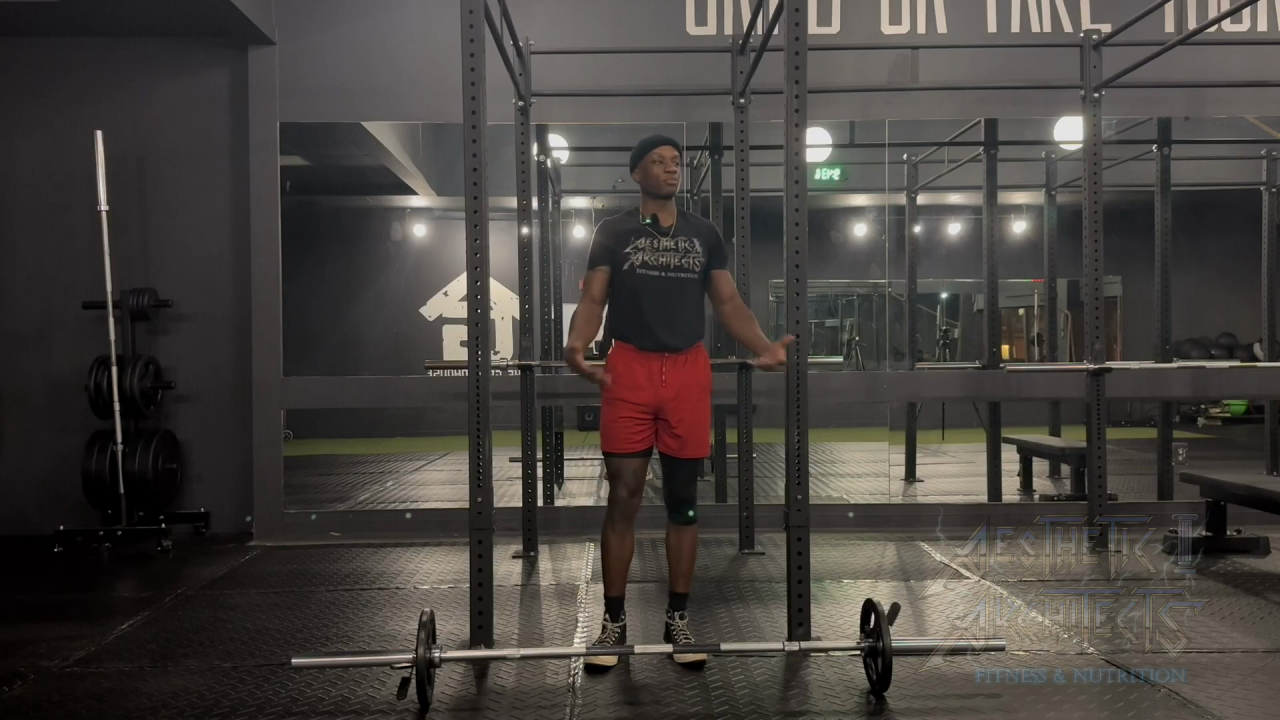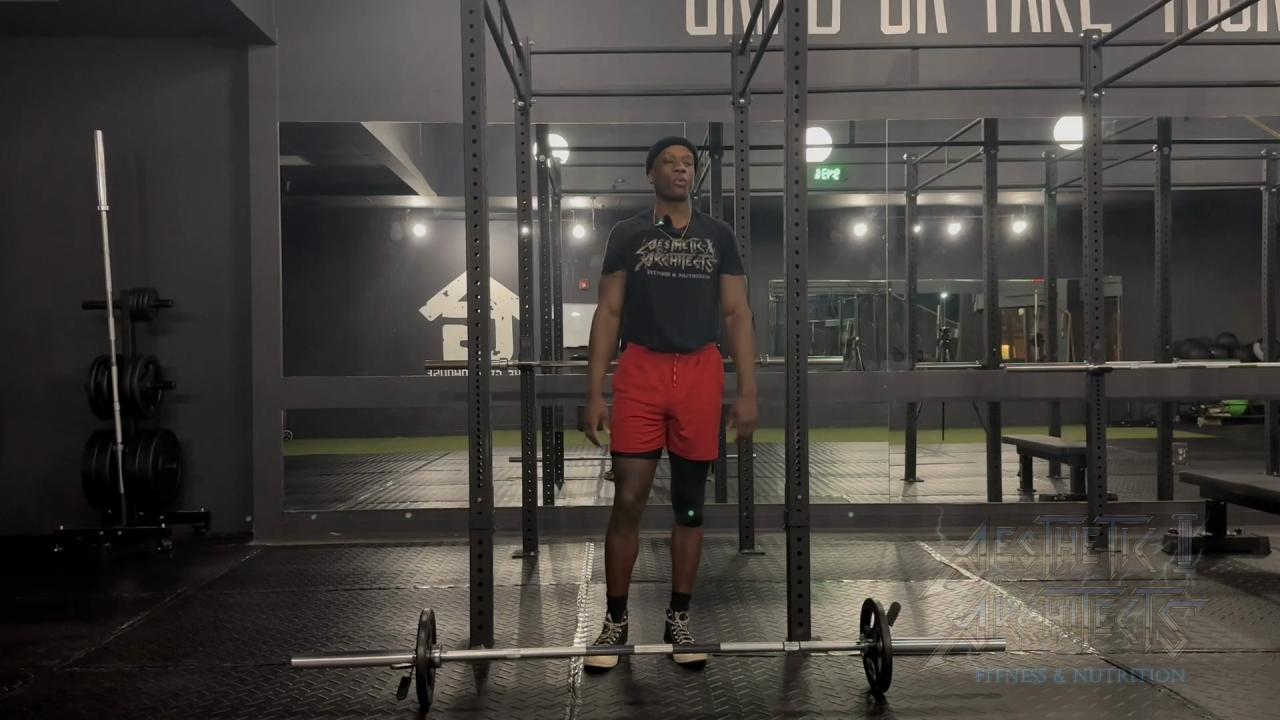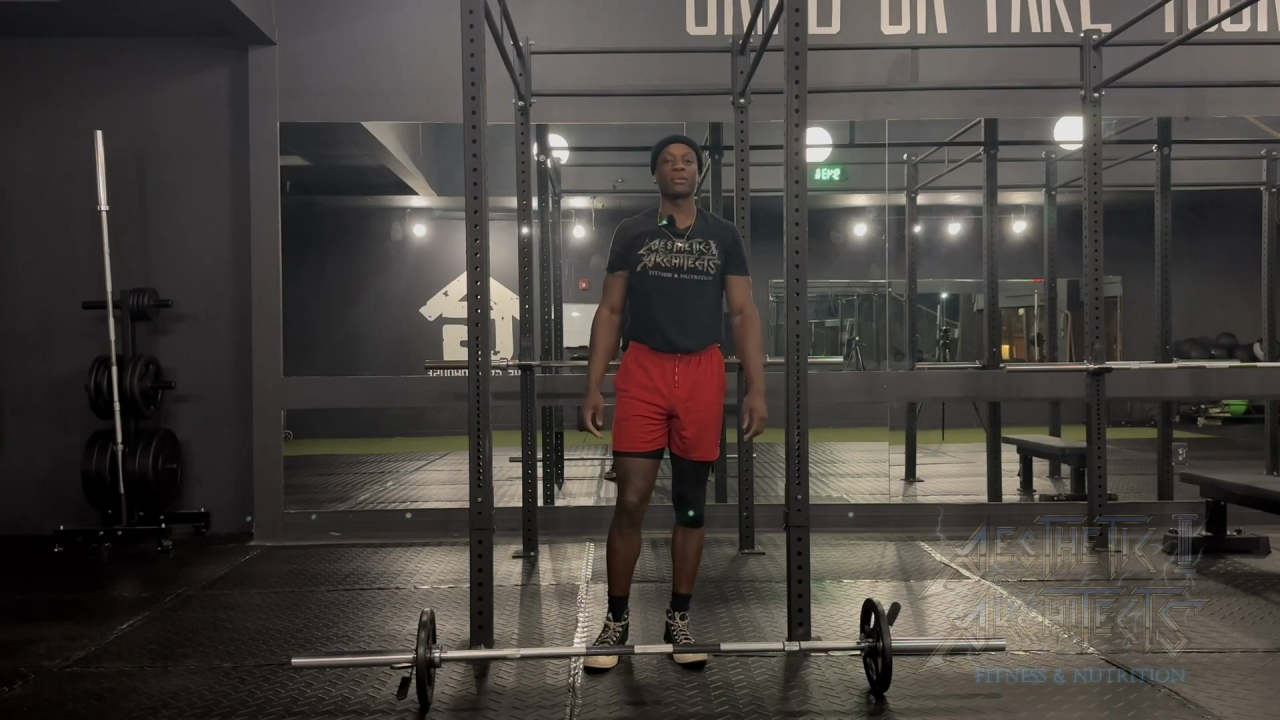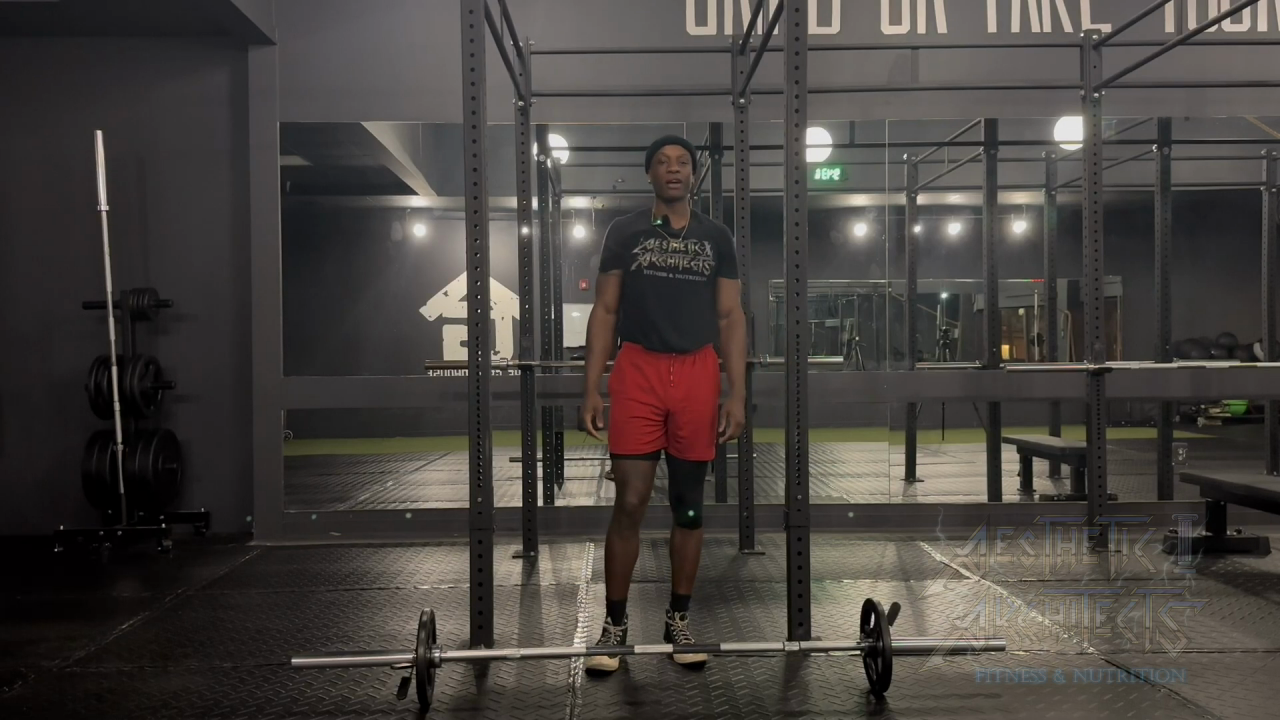
dt=0.5s
person 1, frame 1
left shoulder: (705, 234)
right shoulder: (614, 232)
left elbow: (728, 302)
right elbow: (592, 301)
left wrist: (764, 343)
right wrist: (575, 346)
left hip: (689, 371)
right hip: (629, 370)
left knee: (683, 501)
right knee: (623, 499)
left ankle: (678, 619)
right ankle: (614, 621)
person 1, frame 2
left shoulder: (719, 236)
right shoulder: (627, 234)
left elbow: (737, 313)
right elbow: (609, 314)
left wrist: (746, 390)
right wrist: (595, 391)
left hip: (701, 375)
right hip: (641, 375)
left knee: (689, 502)
right knee: (628, 501)
left ankle: (678, 619)
right ankle: (615, 620)
person 1, frame 3
left shoulder: (723, 235)
right shoulder: (631, 233)
left elbow: (744, 313)
right elbow: (610, 311)
left wrist: (757, 389)
right wrist: (593, 385)
left hip: (702, 375)
right hip: (642, 373)
left knee: (691, 504)
right knee: (630, 502)
left ankle: (678, 619)
right ankle: (616, 620)
person 1, frame 4
left shoulder: (716, 237)
right shoulder: (624, 232)
left elbow: (731, 316)
right elbow: (605, 312)
left wrist: (737, 392)
right wrist: (591, 387)
left hip: (698, 375)
right hip: (638, 374)
left knee: (689, 505)
right knee: (630, 504)
left ankle: (678, 620)
right ankle: (615, 623)
